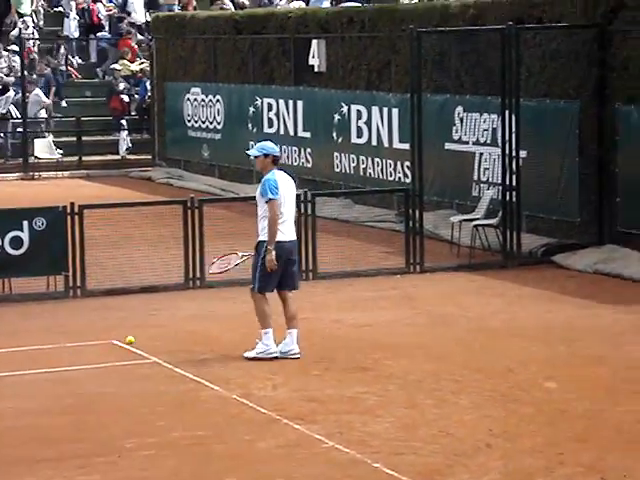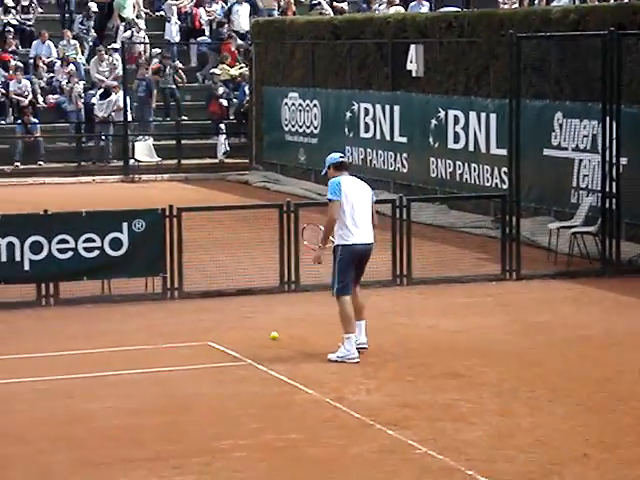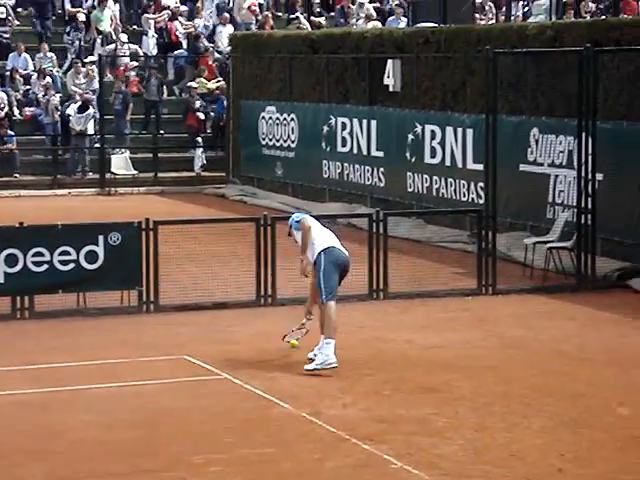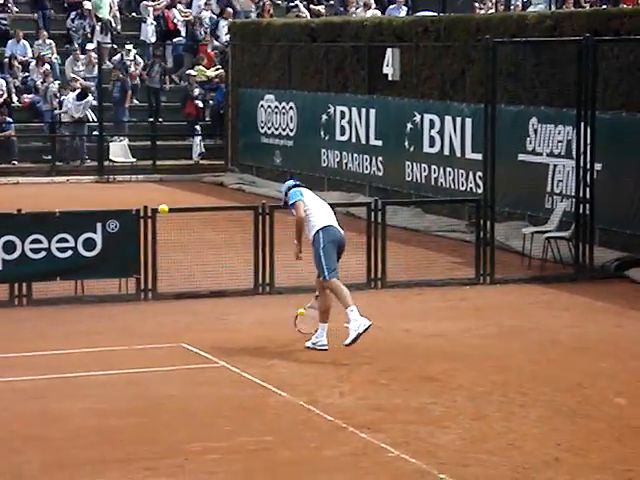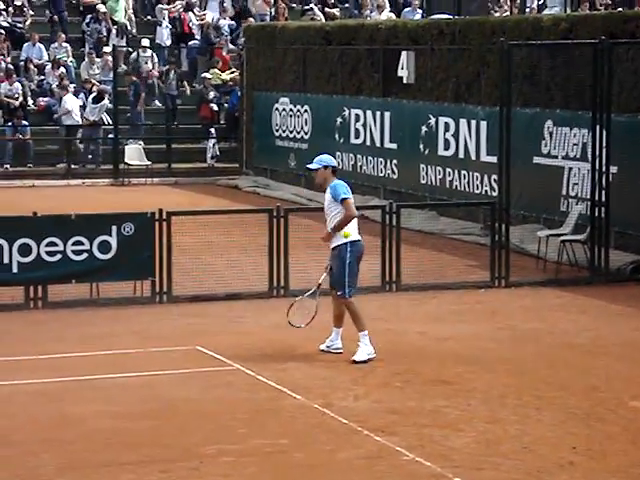
dt=0.4s
person 1, frame 1
left shoulder: (269, 180)
right shoulder: (287, 179)
left elbow: (274, 216)
left wrist: (270, 249)
left hip: (274, 243)
right hip: (290, 241)
left knee: (258, 292)
right knee: (286, 293)
left ankle: (267, 344)
right ankle: (291, 344)
person 1, frame 2
left shoulder: (336, 183)
right shoulder: (365, 186)
left elbow: (332, 217)
right elbow: (373, 220)
left wrist: (321, 246)
left hip: (347, 244)
right hip: (367, 243)
left knee: (343, 295)
right knee: (353, 286)
left ankle: (349, 349)
right ankle: (360, 336)
person 1, frame 3
left shoulder: (298, 219)
left elbow: (306, 227)
right elbow: (316, 276)
left wrist: (302, 258)
right wrist: (309, 304)
left hip: (327, 256)
right hip: (343, 258)
left knee: (328, 302)
right knee: (325, 300)
left ankle: (328, 354)
right ankle: (323, 349)
person 1, frame 4
left shoulder: (295, 191)
right shoulder: (316, 200)
left elbow: (300, 215)
left wrist: (298, 243)
left hip: (324, 234)
right hip: (336, 235)
left knee: (330, 280)
right knee: (321, 284)
left ankle: (356, 321)
right ankle: (320, 337)
person 1, frame 5
left shoulder: (337, 185)
right shoulder: (333, 190)
left elbow: (352, 213)
left wrist: (330, 232)
right wrist: (333, 257)
left hip: (348, 245)
right hip: (341, 246)
left knee: (346, 296)
right knee: (337, 293)
left ankle: (366, 345)
right ankle: (335, 341)
